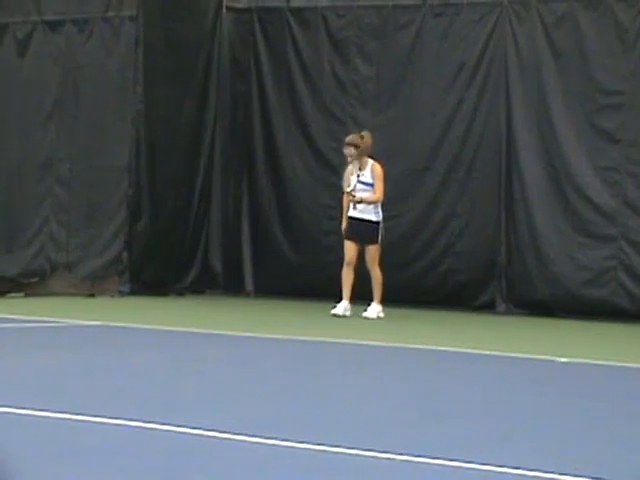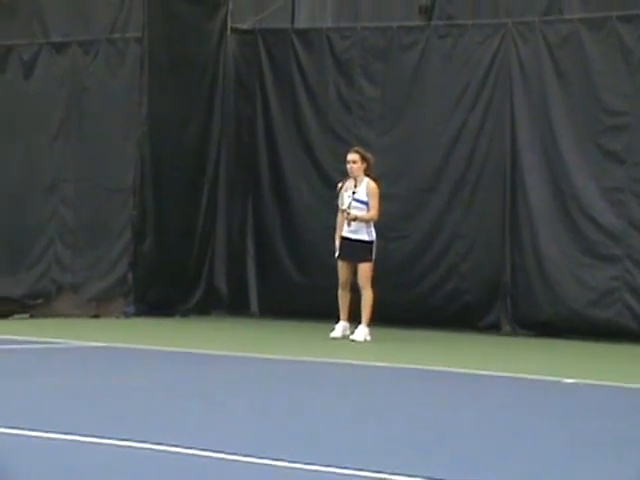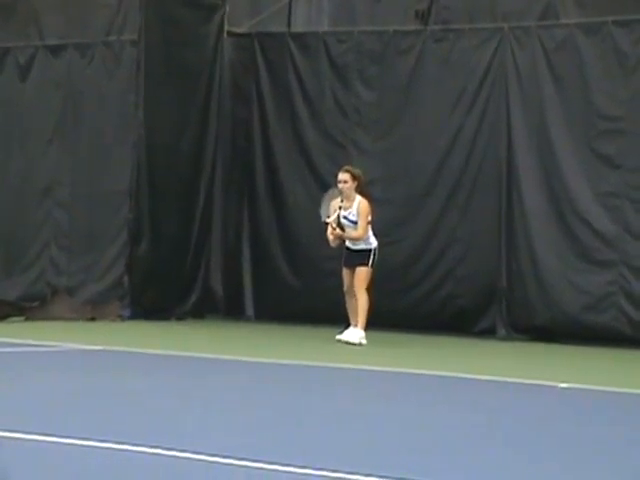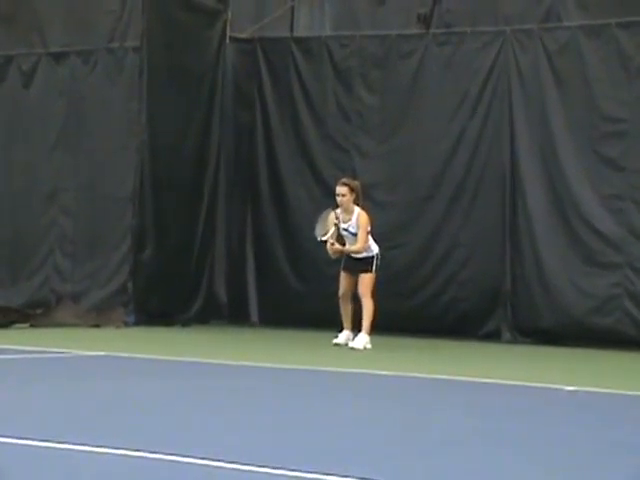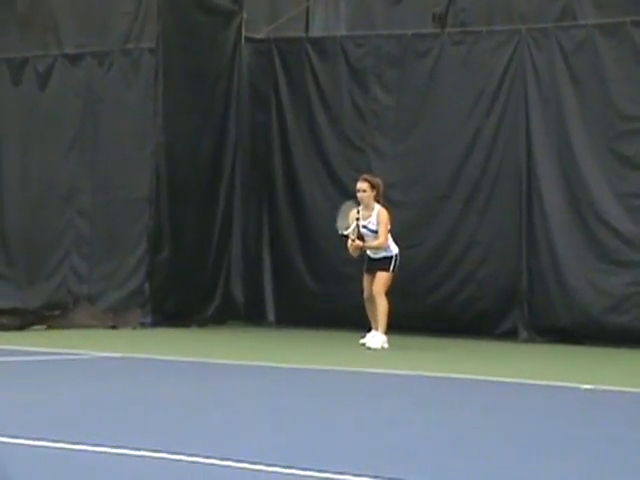
dt=1s
person 1, frame 1
left shoulder: (375, 168)
right shoulder: (349, 170)
left elbow: (379, 196)
left wrist: (361, 198)
right wrist: (344, 219)
left hip: (371, 221)
right hip: (353, 221)
left knee: (372, 265)
right knee: (348, 262)
left ankle: (376, 305)
right ankle: (345, 303)
person 1, frame 2
left shoulder: (370, 186)
right shoulder: (342, 186)
left elbow: (374, 215)
left wrist: (356, 216)
right wrist: (337, 238)
left hip: (365, 241)
right hip: (347, 240)
left knee: (364, 285)
right knee: (343, 283)
left ankle: (364, 328)
right ankle: (343, 323)
person 1, frame 3
left shoulder: (362, 204)
right shoulder: (336, 204)
left elbow: (360, 234)
right elbow: (331, 229)
left wrist: (342, 234)
right wrist: (332, 238)
left hip: (366, 249)
right hip: (350, 249)
left knee: (359, 287)
right knee: (348, 290)
left ankle: (360, 332)
right ankle: (353, 327)
person 1, frame 4
left shoulder: (361, 216)
right shoulder: (335, 215)
left elbow: (361, 247)
right elbow: (330, 241)
left wrist: (342, 249)
right wrist: (332, 249)
left hip: (368, 257)
right hip: (350, 257)
left knee: (364, 293)
right knee: (343, 294)
left ankle: (364, 336)
right ankle: (347, 332)
person 1, frame 5
left shoulder: (381, 213)
right shoulder: (355, 213)
left elbow: (382, 242)
right elbow: (352, 238)
left wrist: (362, 245)
right wrist: (352, 246)
left hip: (388, 257)
right hip: (371, 257)
left knee: (378, 292)
right knee: (367, 296)
left ankle: (381, 336)
right ankle: (374, 331)
